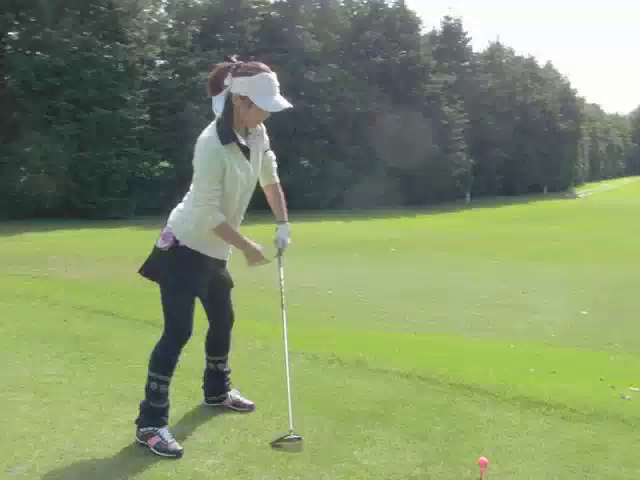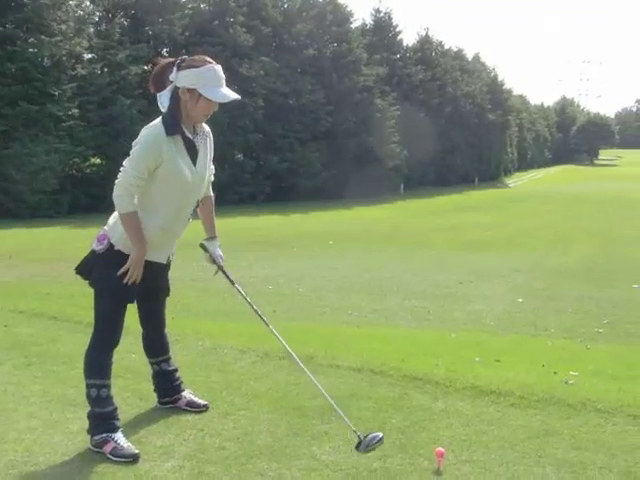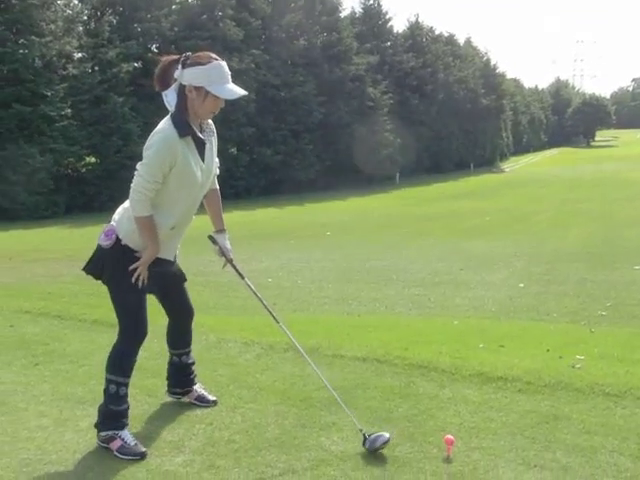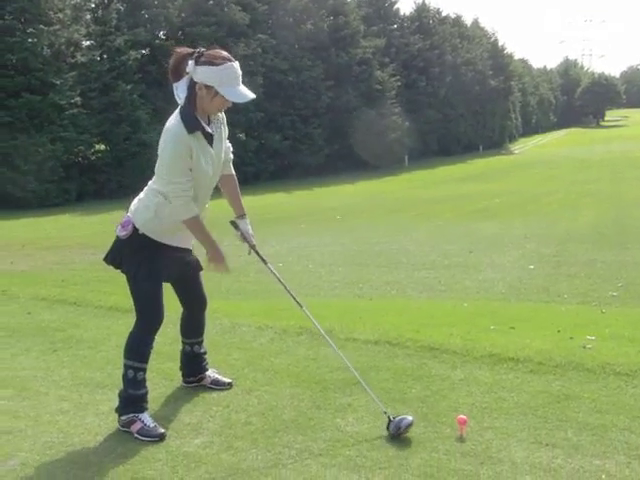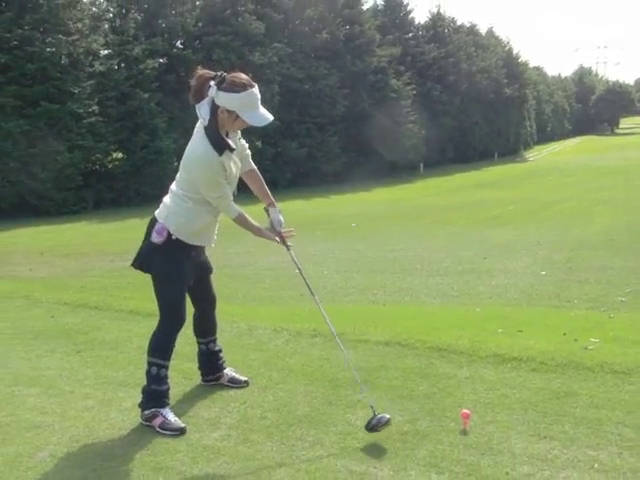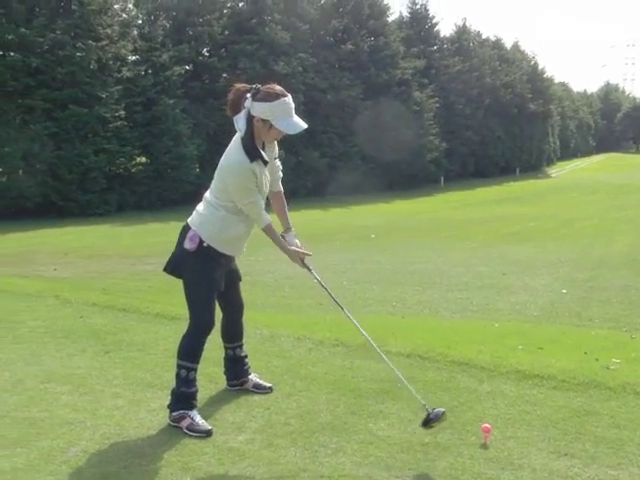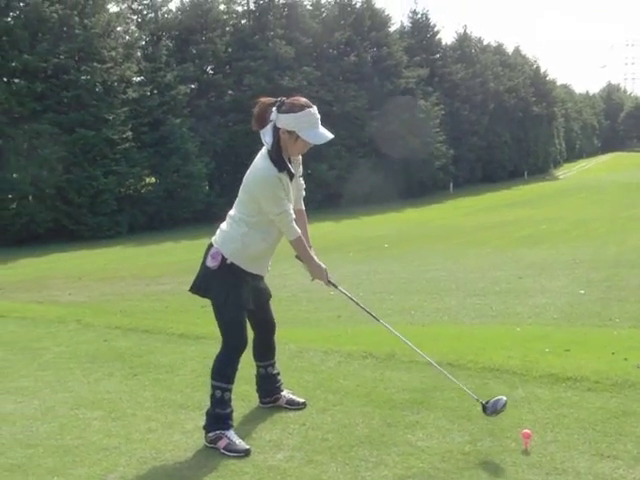
dt=0.5s
person 1, frame 1
left shoulder: (257, 135)
right shoulder: (213, 144)
left elbow: (269, 178)
right elbow: (208, 214)
left wrist: (282, 224)
right wrist: (247, 247)
left hip: (214, 249)
right hip: (185, 246)
left knee: (222, 320)
right knee: (178, 330)
left ankle: (217, 390)
right ankle: (151, 422)
person 1, frame 2
left shoulder: (205, 136)
right shoulder: (156, 137)
left elbow: (204, 192)
right elbow: (123, 195)
left wrist: (212, 240)
right wrist: (138, 250)
left hip: (159, 253)
right hip: (123, 251)
left knee: (155, 326)
right knee: (107, 335)
left ankle: (169, 392)
right ankle: (102, 428)
person 1, frame 3
left shoulder: (207, 130)
right shoulder: (167, 138)
left elbow: (210, 184)
right elbow: (140, 198)
left wrist: (221, 234)
right wrist: (150, 251)
left hip: (163, 248)
right hip: (129, 246)
left knee: (182, 314)
right knee: (134, 331)
left ankle: (182, 384)
right ankle: (111, 424)
person 1, frame 4
left shoulder: (216, 121)
right shoulder: (178, 135)
left elbow: (225, 170)
right elbow: (182, 204)
left wrist: (242, 220)
right wrist: (211, 247)
left hip: (178, 237)
right hip: (147, 235)
left knee: (196, 304)
right knee: (150, 318)
left ankle: (195, 371)
right ankle: (131, 409)
person 1, frame 5
left shoulder: (225, 127)
right shoulder: (206, 156)
left elbow: (247, 166)
right elbow: (226, 207)
left wrist: (273, 208)
right wrist: (265, 233)
left hip: (190, 237)
right hip: (171, 238)
left knee: (206, 303)
right knee: (172, 317)
left ankle: (212, 369)
right ankle: (153, 405)
person 1, frame 6
left shoulder: (265, 142)
right shoulder: (239, 164)
left elbow: (275, 188)
right elbow: (258, 216)
left wrist: (289, 231)
right wrist: (286, 248)
left hip: (222, 245)
right hip: (202, 245)
left knee: (234, 310)
right knee: (201, 322)
left ankle: (237, 374)
right ankle: (181, 406)
person 1, frame 7
left shoulder: (290, 158)
right shoulder: (266, 175)
left elbow: (298, 207)
right elbow: (287, 225)
left wrist: (310, 253)
right wrist: (312, 263)
left hip: (250, 263)
right hip: (228, 263)
left knee: (265, 328)
right knee: (235, 341)
left ankle: (270, 392)
right ankle: (217, 427)
